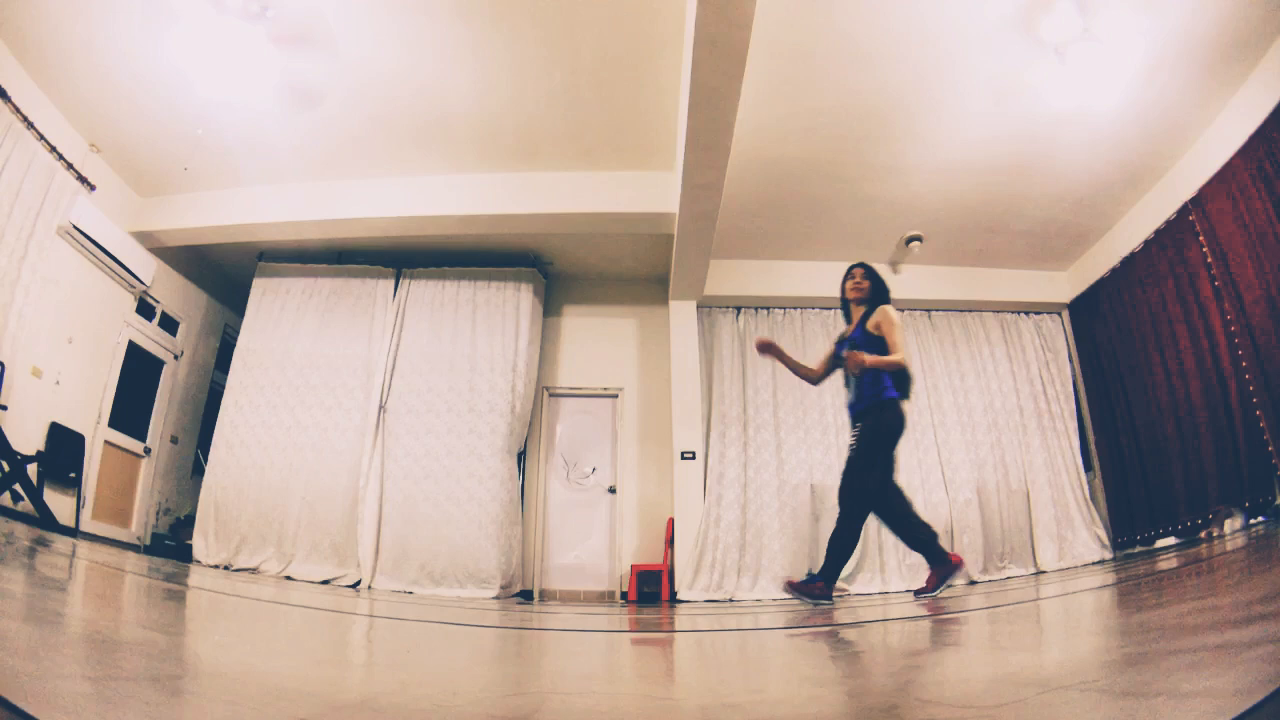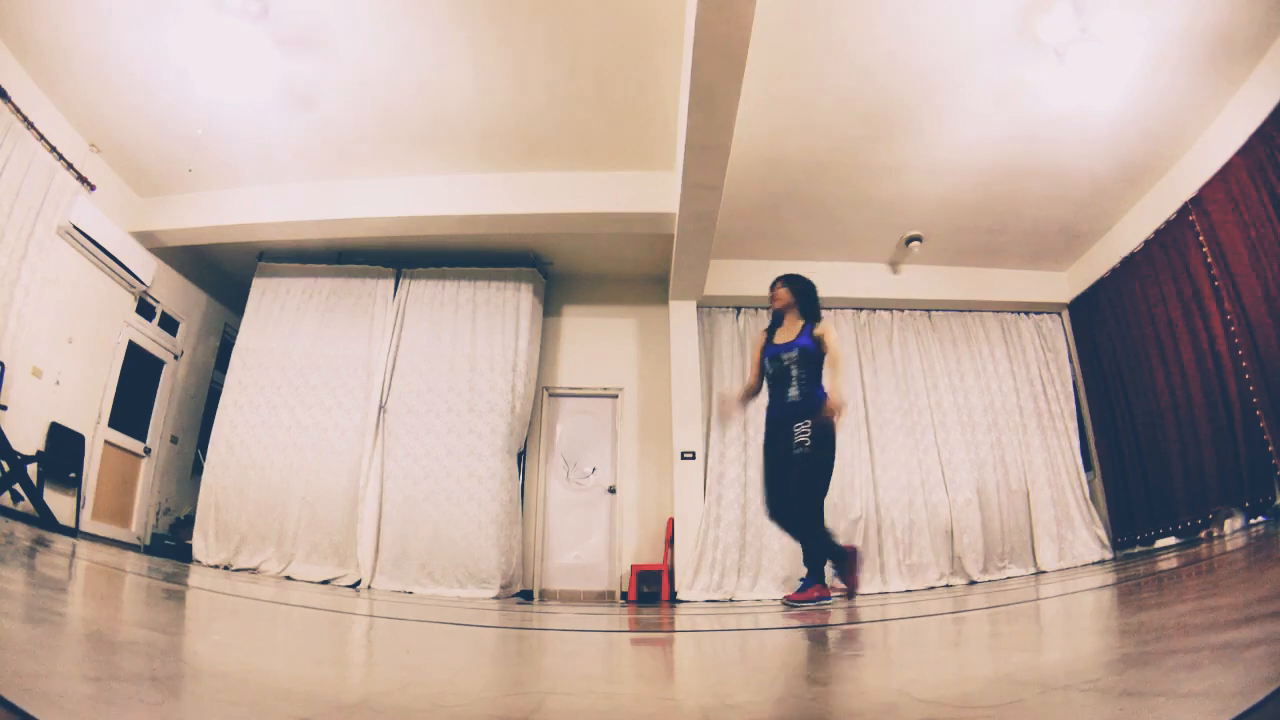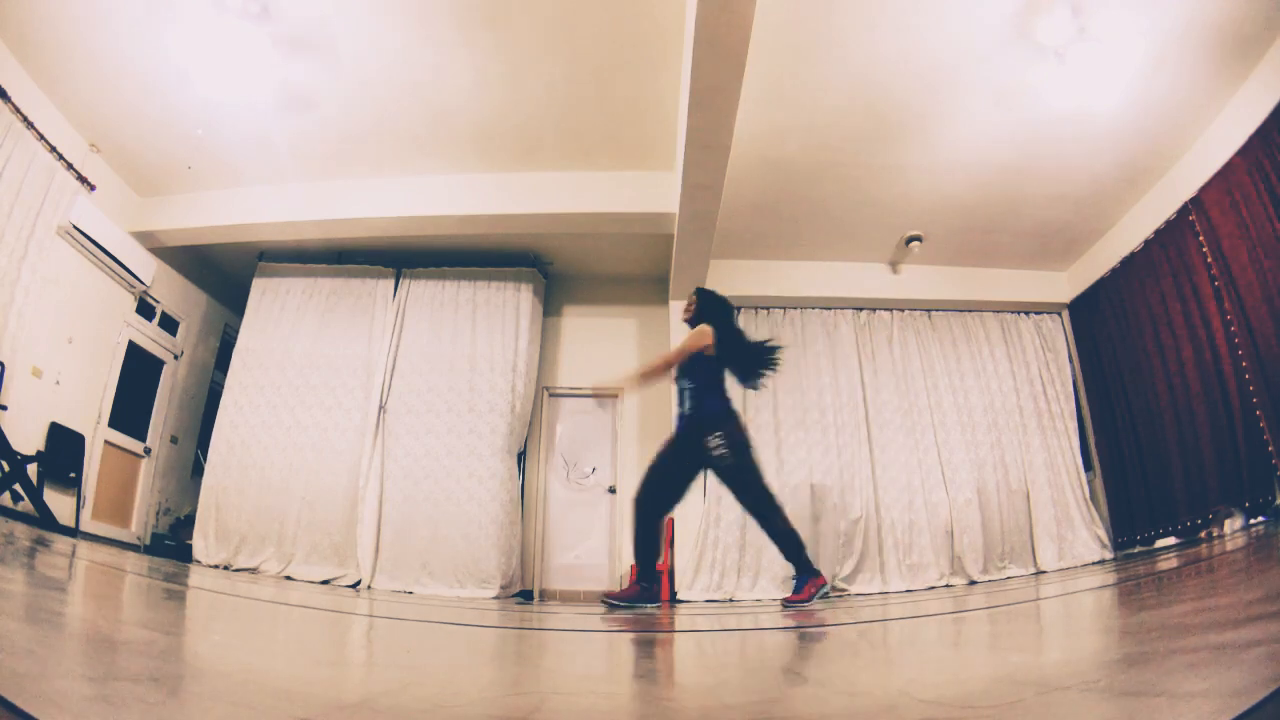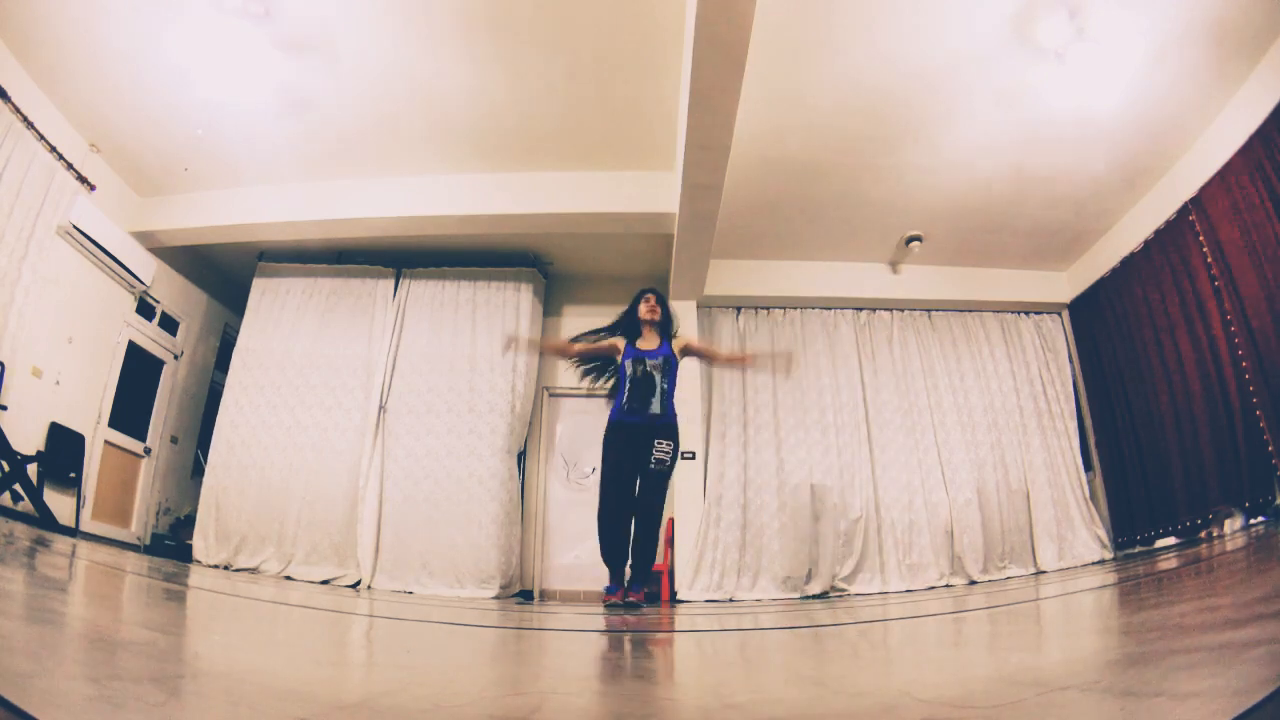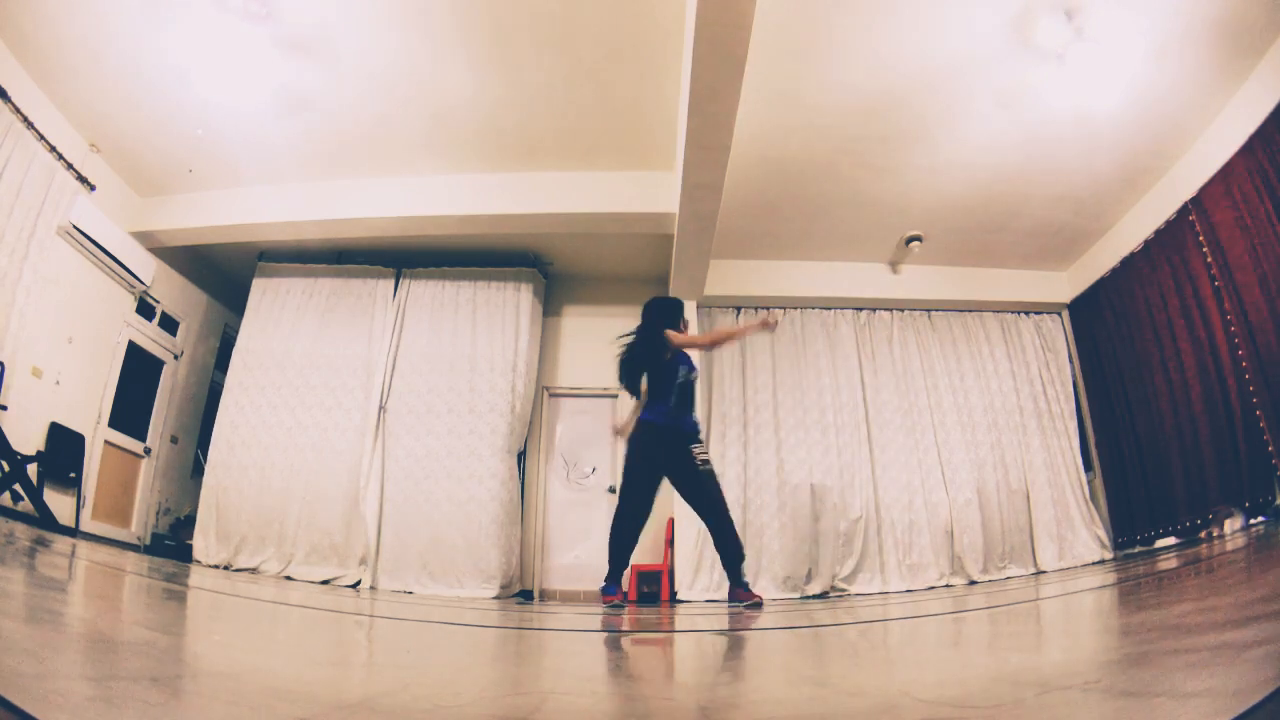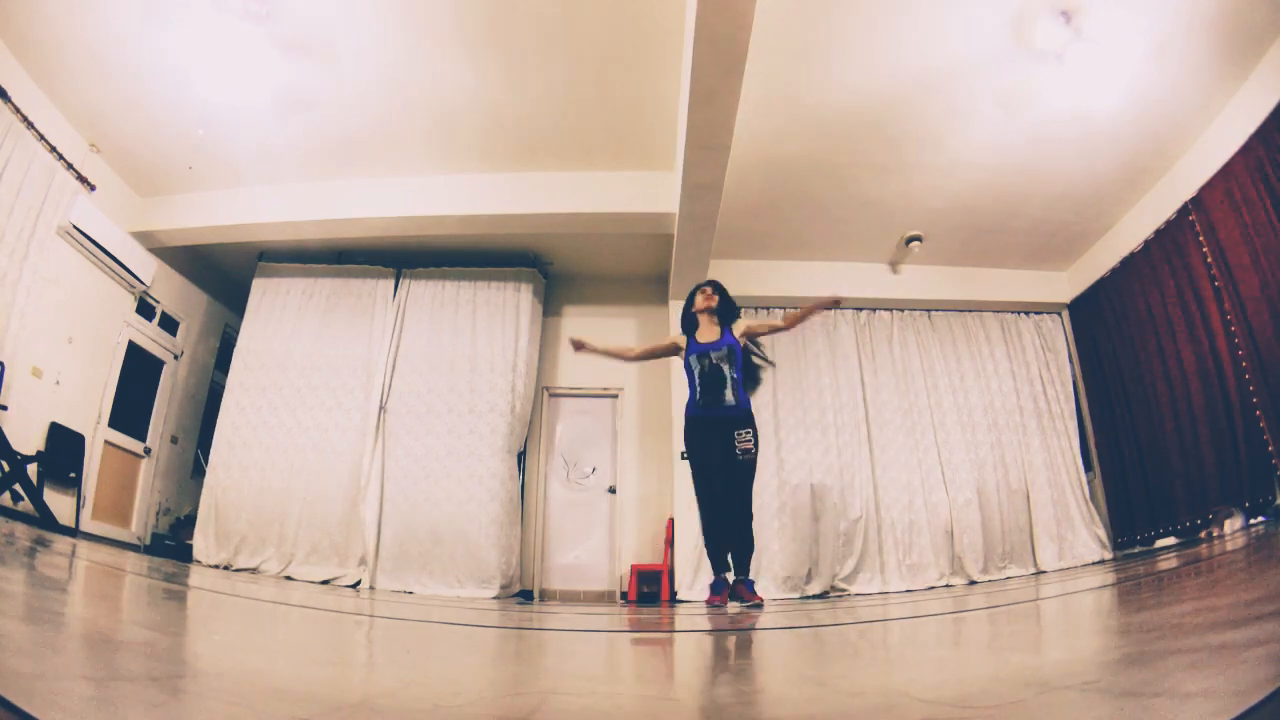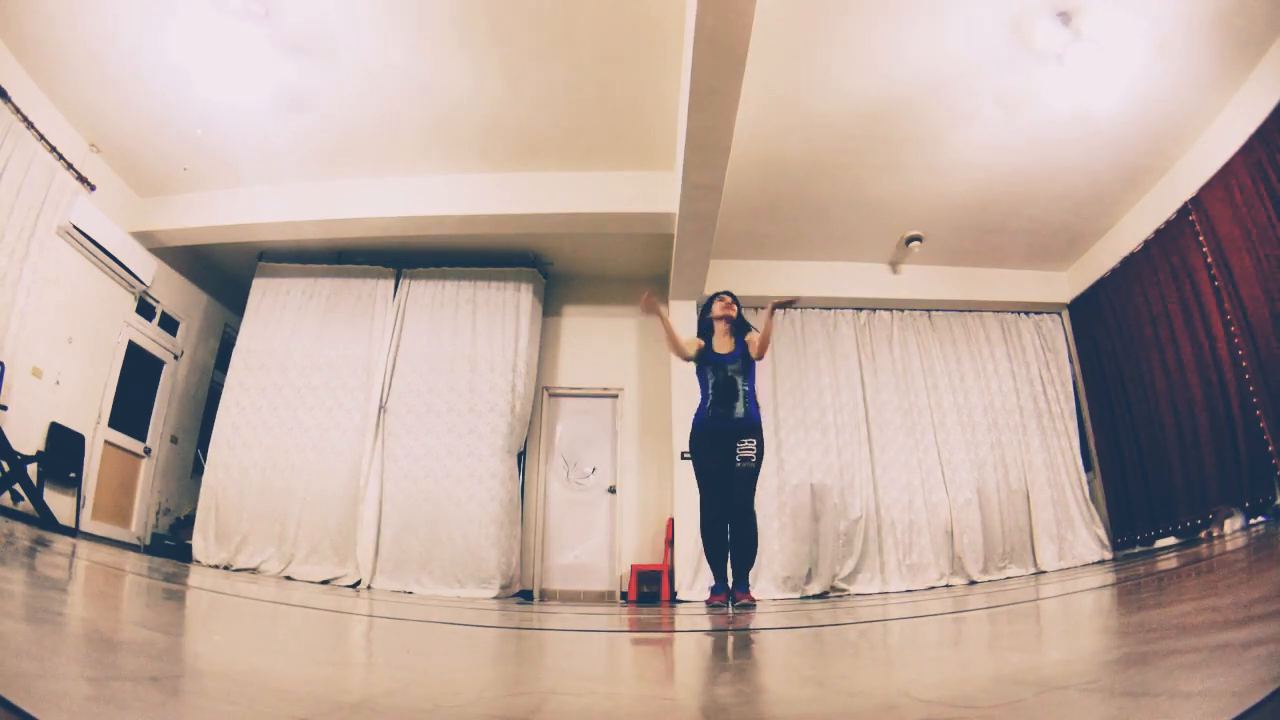
dt=0.5s
person 1, frame 1
left shoulder: (883, 315)
right shoulder: (844, 335)
left elbow: (900, 361)
right elbow: (816, 376)
left wrist: (869, 360)
right wrist: (781, 356)
left hip: (881, 415)
right hip: (863, 419)
left knee: (853, 496)
right knee: (882, 499)
left ankle: (823, 581)
right ankle: (942, 560)
person 1, frame 2
left shoulder: (818, 329)
right shoulder: (765, 339)
left elbow: (834, 362)
right elbow: (754, 386)
left wrist: (835, 393)
right wrist: (736, 401)
left hip: (812, 419)
right hip: (778, 424)
left knee: (807, 499)
right knee: (780, 505)
left ankle: (816, 581)
right ankle: (840, 557)
person 1, frame 3
left shoulder: (705, 331)
right shoulder: (694, 339)
left elbow: (665, 364)
left wrist: (625, 383)
left hip: (715, 427)
right hip: (687, 433)
left knee: (755, 499)
right knee: (648, 501)
left ankle: (808, 576)
right ankle: (645, 585)
person 1, frame 4
left shoulder: (676, 345)
right shoulder: (620, 344)
left elbow: (721, 355)
right elbow: (572, 350)
left wrist: (749, 358)
right wrist: (535, 344)
left hip: (661, 432)
right hip: (622, 432)
left knee: (649, 508)
right knee: (613, 508)
left ankle: (638, 584)
right ankle: (616, 582)
person 1, frame 5
left shoulder: (672, 349)
right shoulder: (662, 338)
left elbow: (646, 391)
right elbow: (707, 341)
left wrist: (631, 421)
right wrist: (753, 326)
left hip: (683, 439)
right hip: (653, 438)
left knee: (715, 509)
right knee: (632, 512)
left ankle: (737, 583)
right ankle: (613, 583)
person 1, frame 6
left shoulder: (738, 330)
right shoulder: (683, 342)
left elbow: (784, 323)
right elbow: (635, 354)
left wrist: (819, 305)
right wrist: (593, 348)
left hip: (739, 423)
right hip: (700, 425)
left knee: (738, 500)
right knee: (710, 501)
left ankle: (742, 580)
right ankle: (719, 580)
person 1, frame 7
left shoulder: (747, 338)
right shoulder: (699, 343)
left elbow: (760, 351)
right elbow: (681, 351)
left wrist: (770, 313)
right wrist: (661, 315)
left hip: (745, 432)
right hip: (707, 434)
left knee: (741, 506)
right knee: (713, 508)
left ankle: (740, 585)
right ankle: (720, 585)
